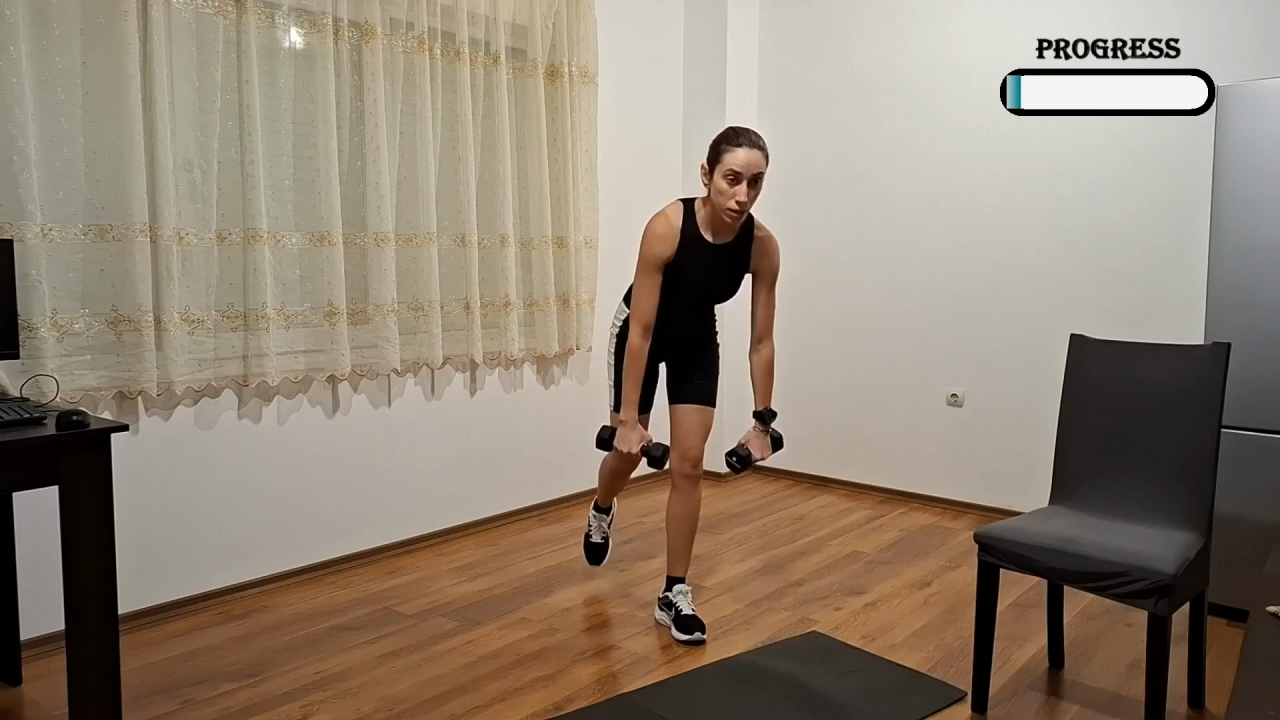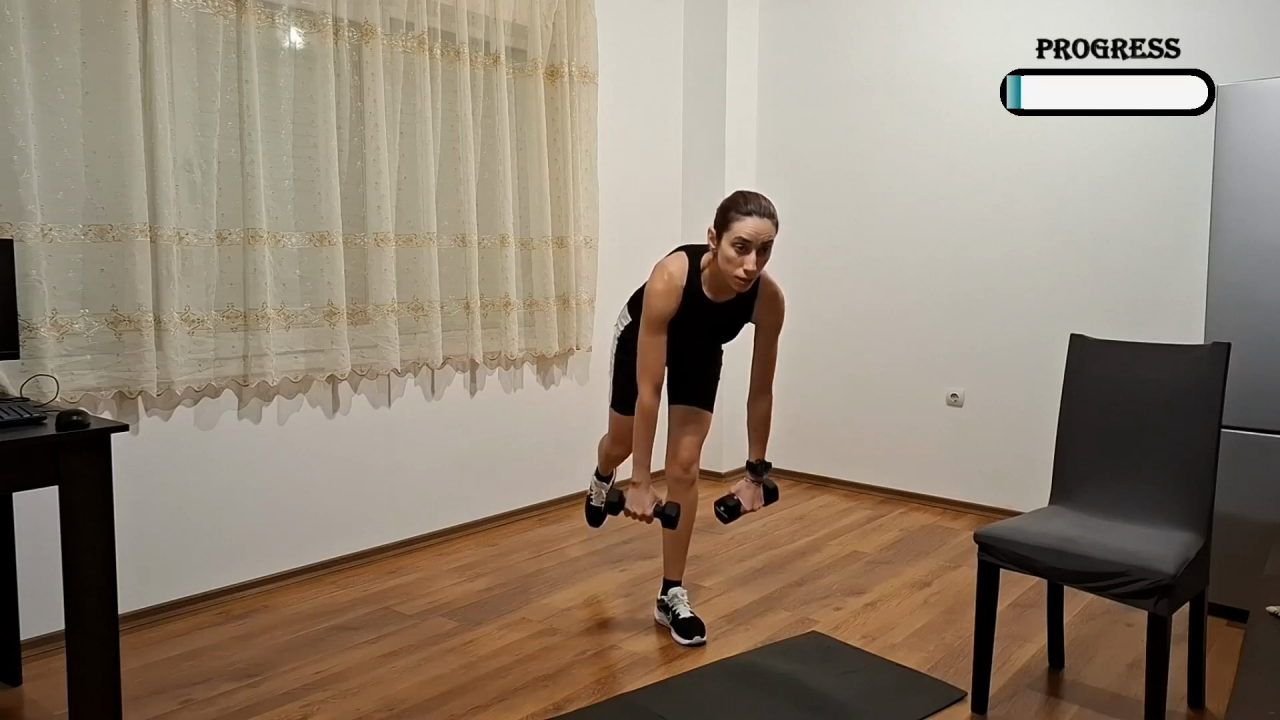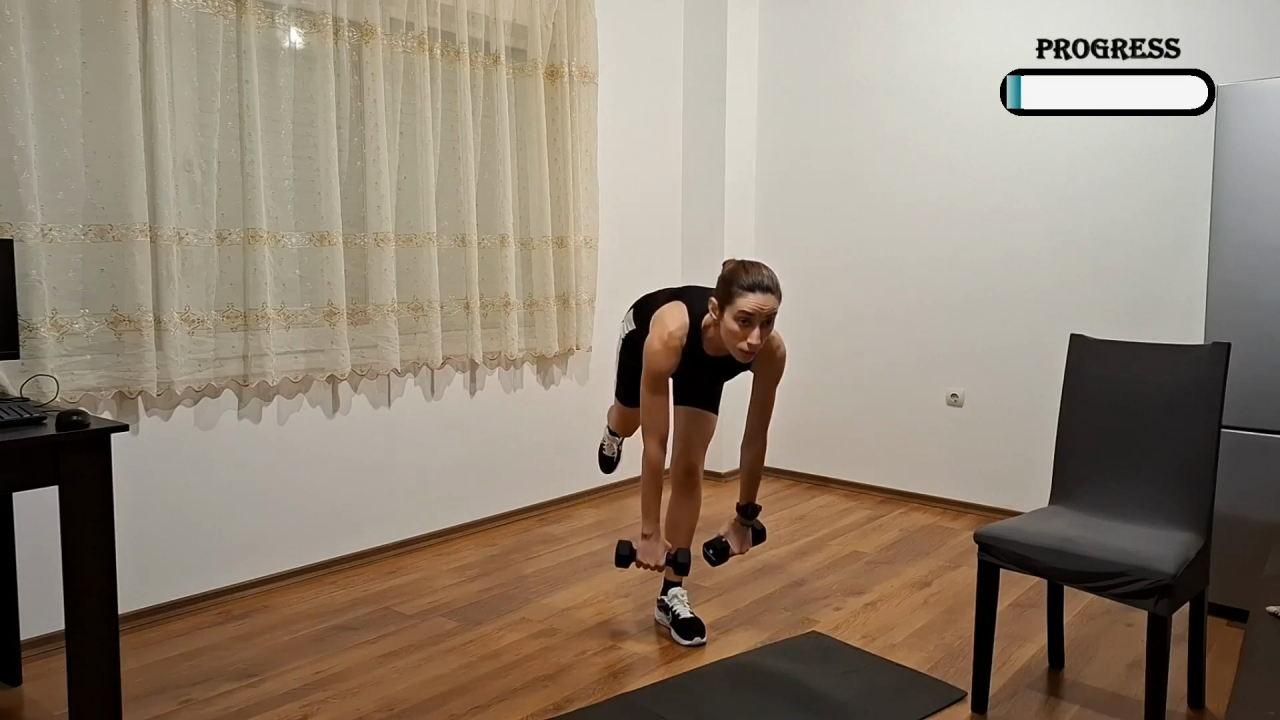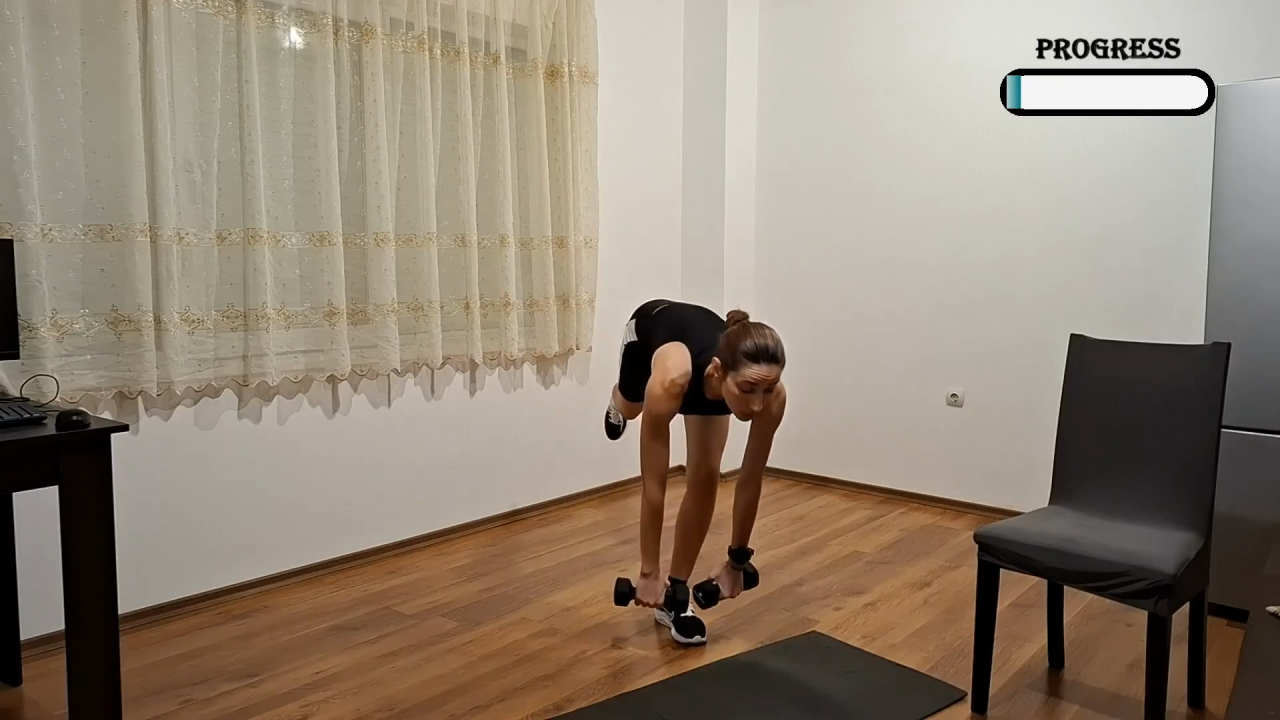
dt=0.4s
person 1, frame 1
left shoulder: (762, 244)
right shoulder: (666, 226)
left elbow: (761, 341)
right elbow: (641, 330)
left wrist: (763, 419)
right wrist: (628, 420)
left hip: (698, 341)
right hip: (642, 336)
left knee: (689, 463)
right knee: (628, 452)
left ankle: (674, 593)
right ankle: (602, 510)
person 1, frame 2
left shoulder: (768, 298)
right shoulder: (670, 277)
left elbow: (761, 392)
right elbow: (649, 391)
left wrist: (756, 471)
right wrist: (640, 482)
left hip: (700, 354)
right hip: (640, 338)
left knee: (684, 468)
right knee: (621, 441)
left ankle: (671, 595)
right ankle: (603, 478)
person 1, frame 3
left shoulder: (771, 351)
right shoulder: (669, 334)
left elbow: (755, 440)
right elbow: (654, 444)
left wrist: (744, 517)
right wrist: (649, 532)
right hip: (643, 331)
left knee: (689, 468)
right knee: (628, 421)
left ankle: (672, 594)
right ankle: (613, 434)
person 1, frame 4
left shoulder: (771, 396)
right shoulder: (671, 379)
left elbow: (750, 482)
right elbow: (654, 485)
left wrist: (737, 560)
right wrist: (648, 572)
left hip: (706, 337)
right hip: (651, 326)
left knee: (706, 475)
right knee: (630, 409)
right ankle: (617, 405)
